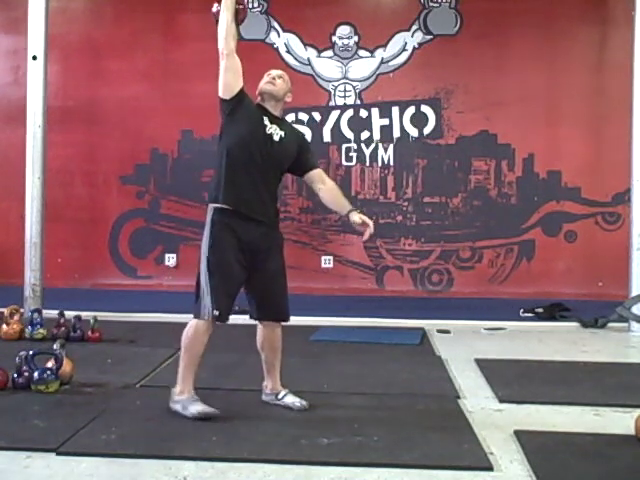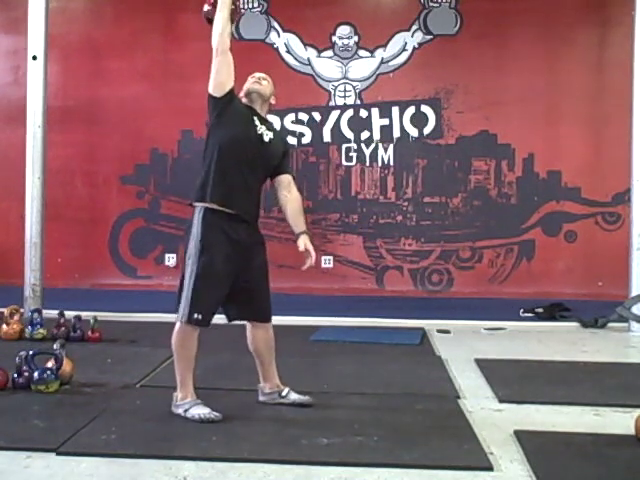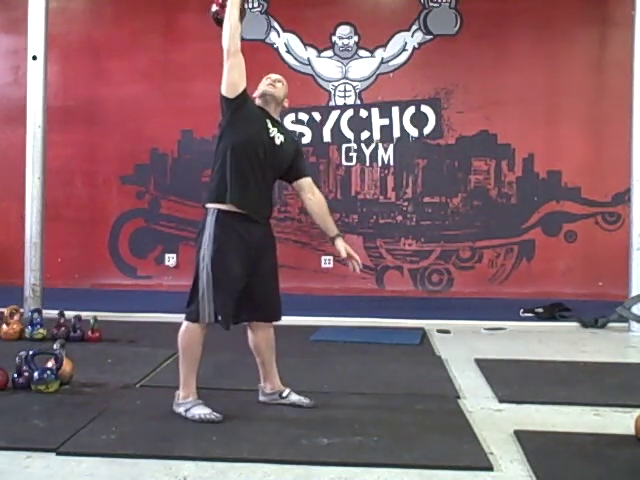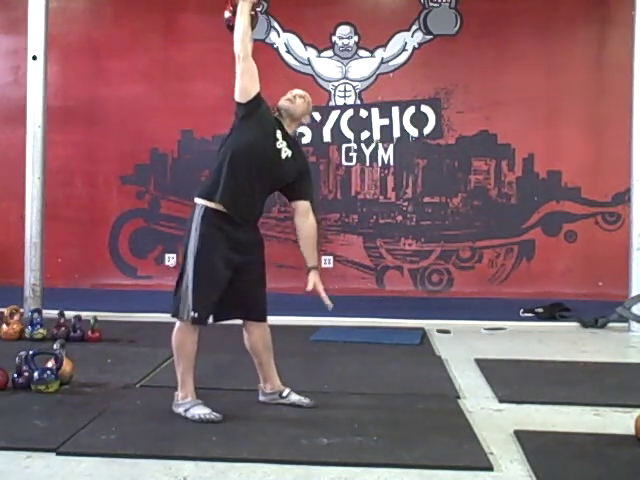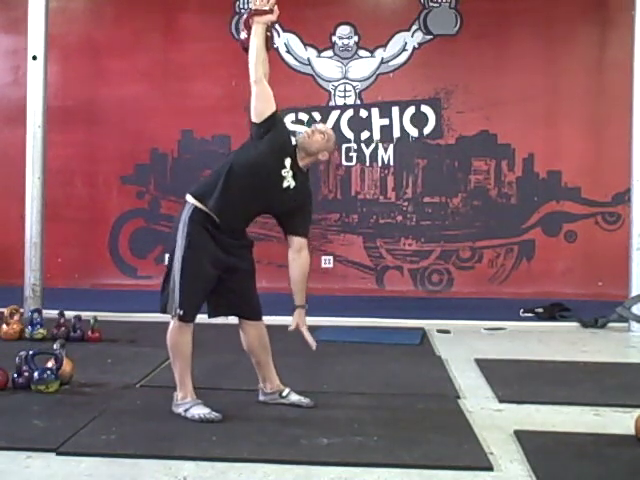
dt=0.5s
person 1, frame 1
left shoulder: (293, 138)
right shoulder: (238, 109)
left elbow: (320, 182)
right elbow: (226, 52)
left wrist: (351, 213)
left hip: (266, 230)
right hip: (225, 224)
left knee: (271, 314)
right knee: (208, 311)
left ankle: (273, 387)
right ankle: (183, 391)
person 1, frame 2
left shoulder: (277, 141)
right shoulder: (225, 109)
left elbow: (287, 189)
right elbow: (221, 49)
left wrist: (302, 233)
left hip: (249, 229)
right hip: (212, 222)
left knee: (259, 313)
right knee: (193, 312)
left ankle: (271, 386)
right ankle: (183, 396)
person 1, frame 3
left shoulder: (287, 143)
right shoulder: (239, 109)
left elbow: (309, 192)
right elbow: (232, 52)
left wrist: (336, 237)
left hip: (259, 230)
right hip: (224, 224)
left knee: (261, 314)
right knee: (201, 312)
left ankle: (271, 387)
right ankle: (186, 396)
person 1, frame 4
left shoulder: (297, 162)
right shoulder: (255, 113)
left elbow: (304, 216)
right elbow: (243, 58)
left wrist: (313, 268)
left hip: (247, 233)
right hip: (212, 222)
left knee: (255, 313)
right knee: (192, 312)
left ankle: (271, 387)
right ankle: (184, 396)
person 1, frame 5
left shoulder: (300, 193)
right shoulder: (273, 137)
left elbow: (298, 251)
right elbow: (259, 80)
left wrist: (299, 307)
left hip: (233, 238)
right hip: (199, 224)
left knee: (250, 314)
right knee: (183, 312)
left ankle: (270, 387)
right ankle: (184, 397)
